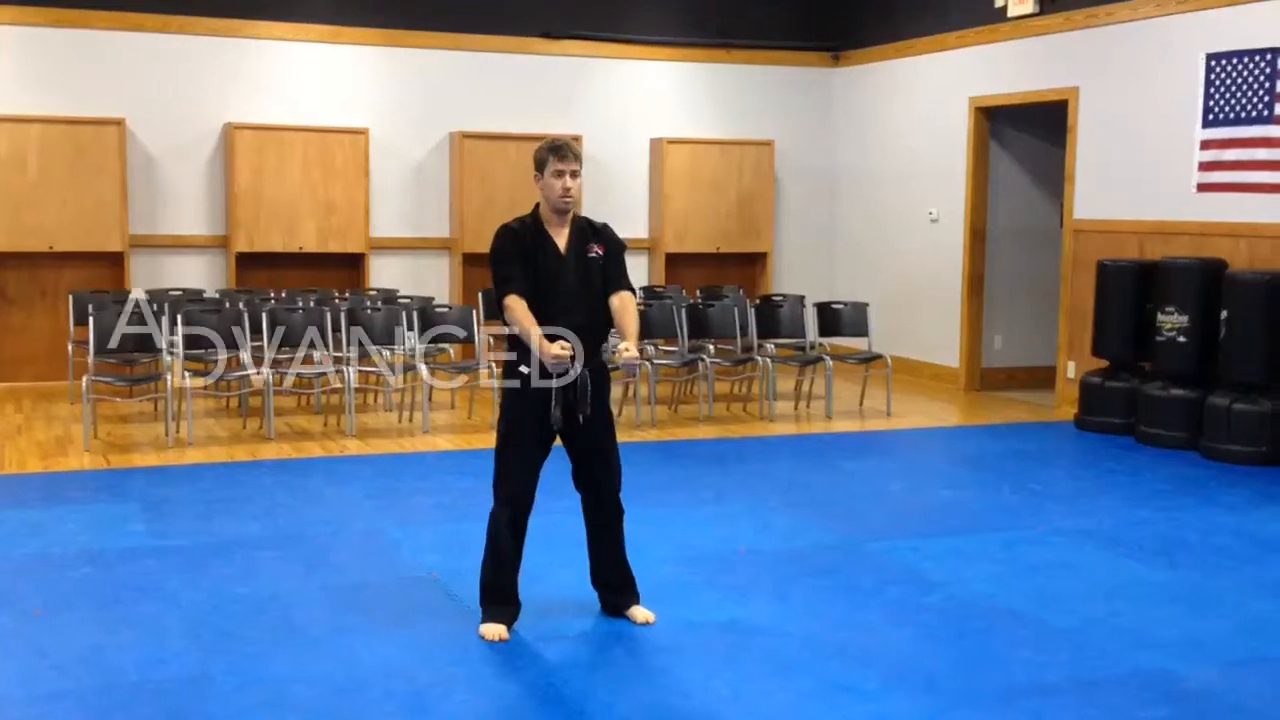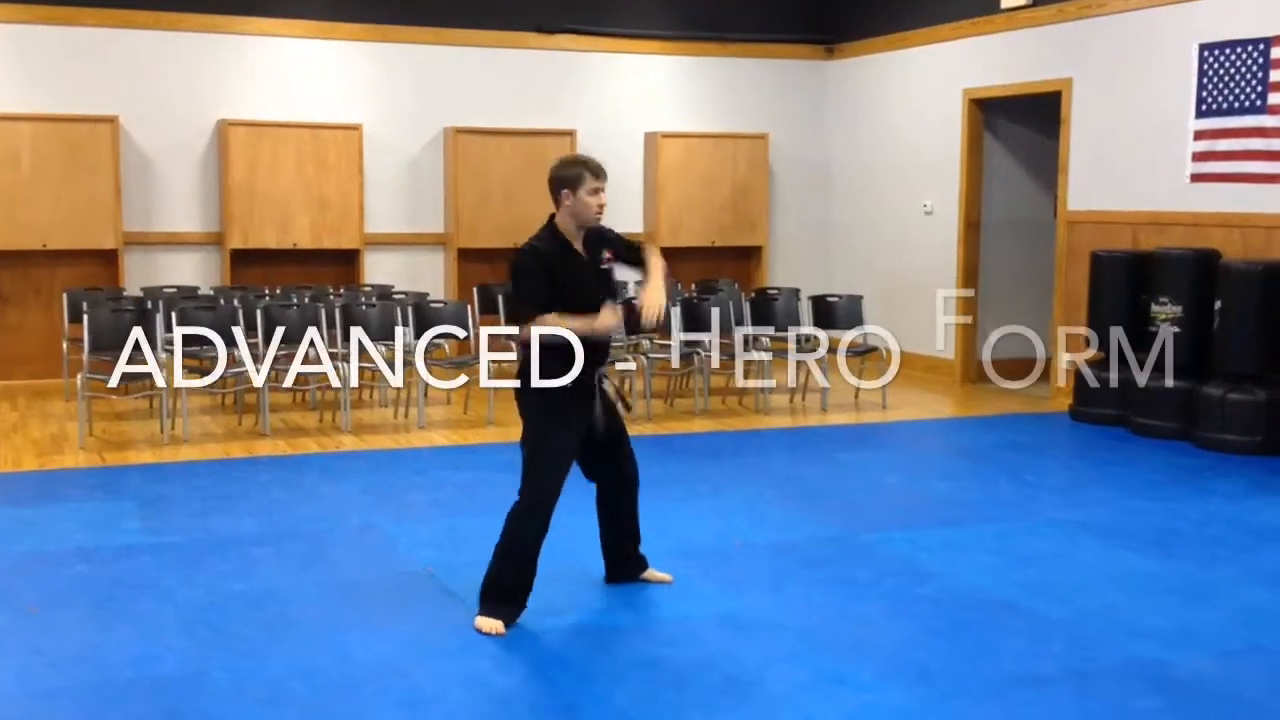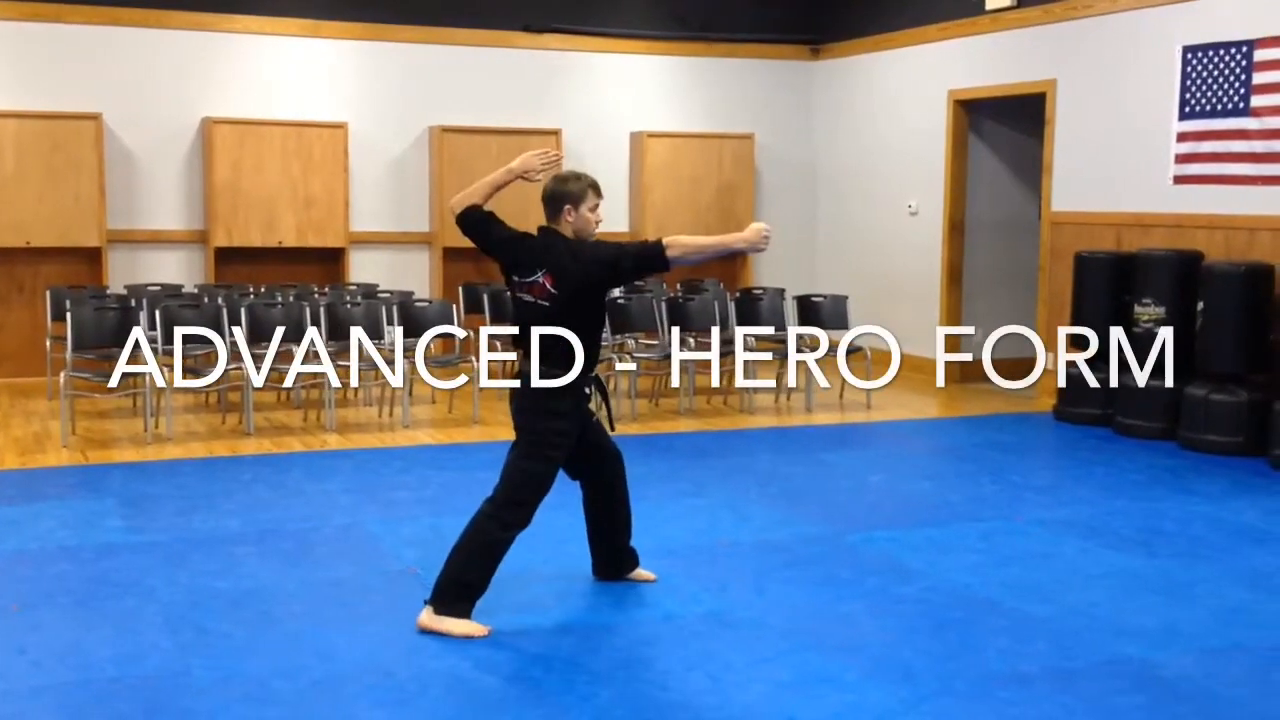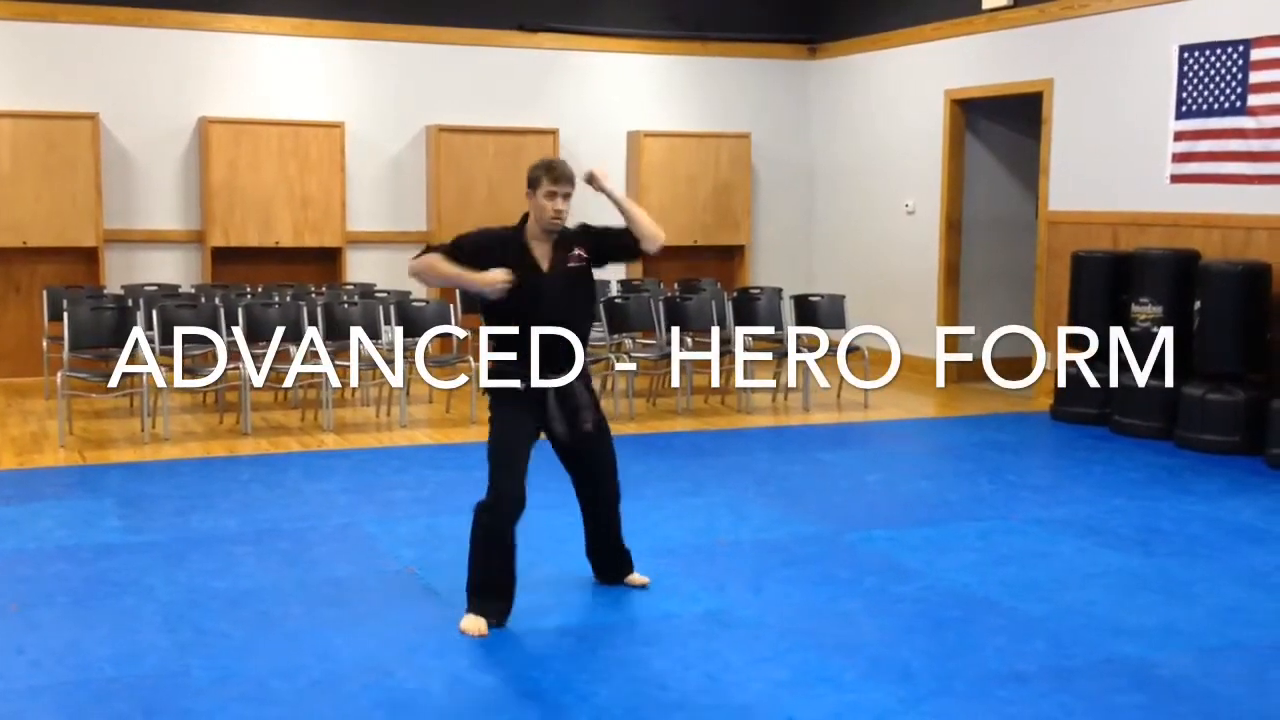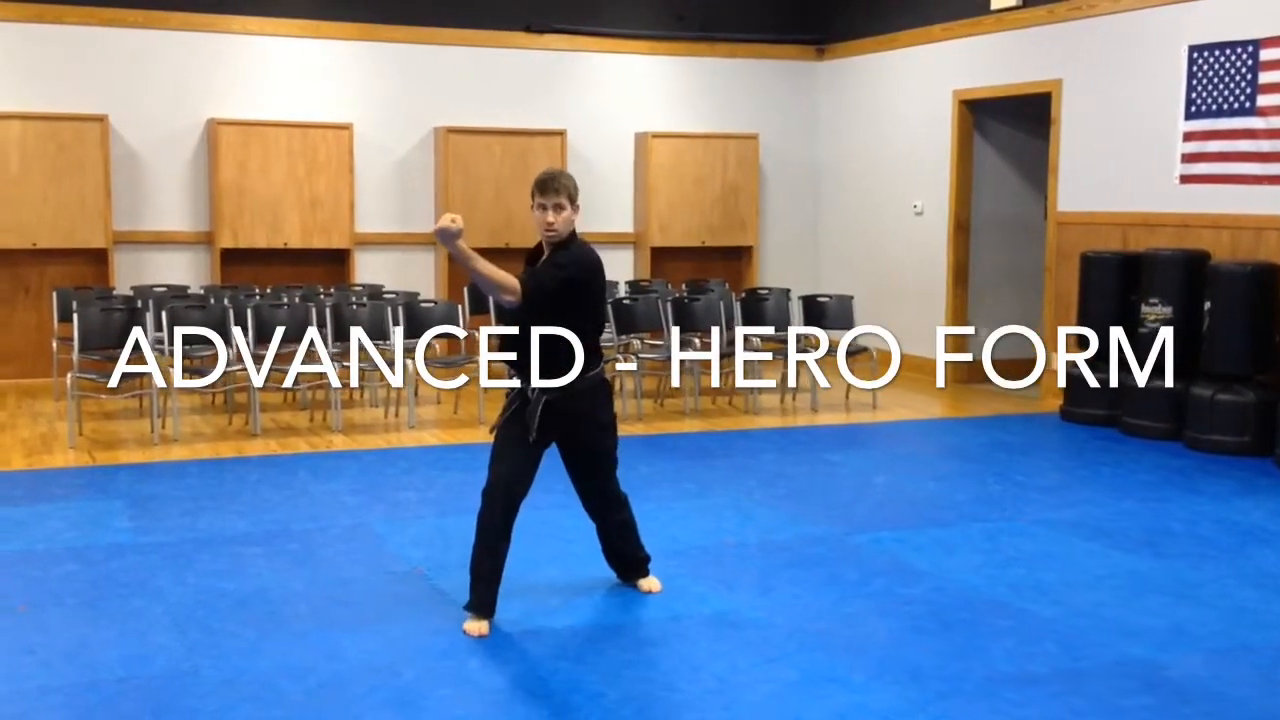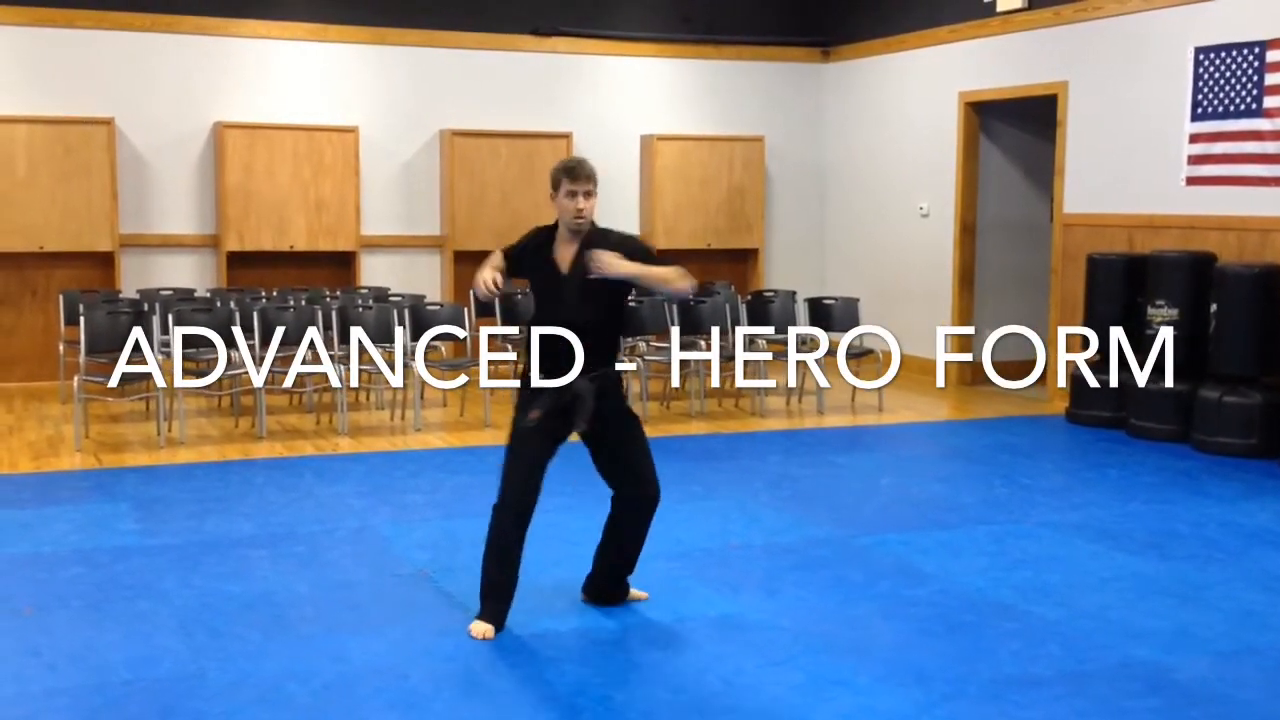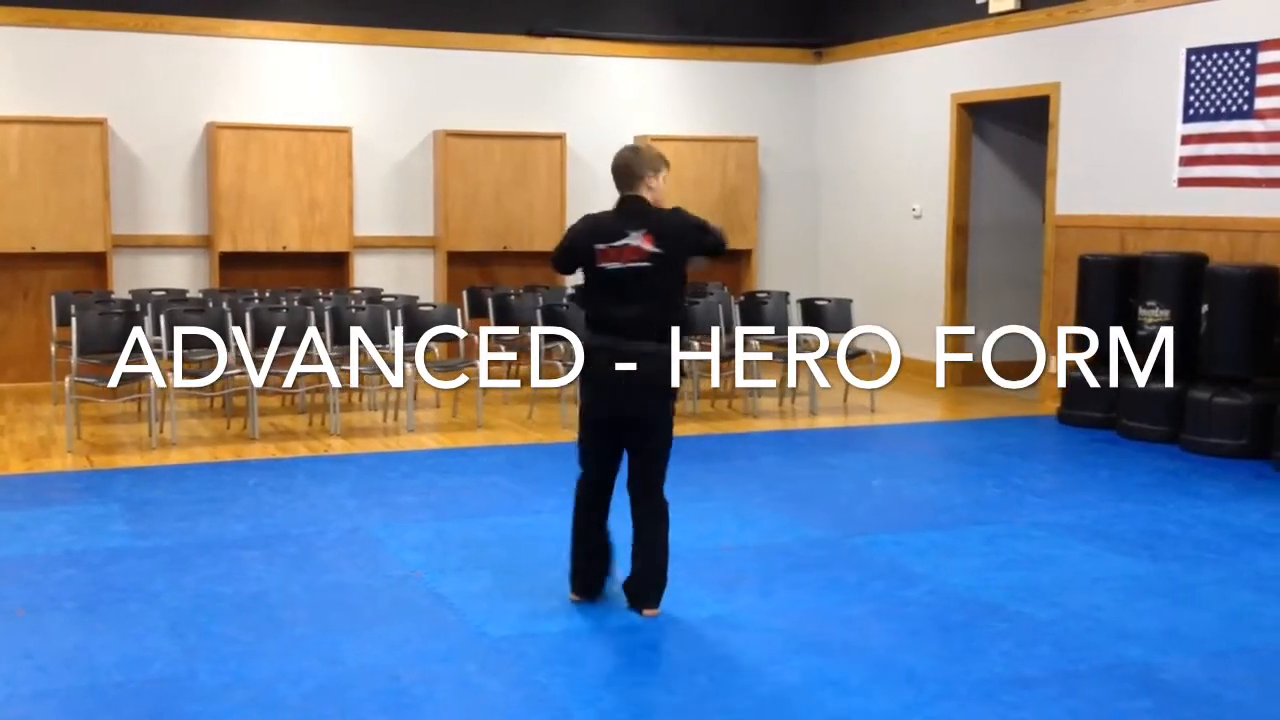
dt=0.7s
person 1, frame 1
left shoulder: (601, 238)
right shoulder: (513, 237)
left elbow: (620, 295)
right elbow: (513, 302)
left wrist: (630, 342)
right wrist: (542, 345)
left hip: (588, 379)
right hip: (529, 380)
left knee: (603, 491)
right knee: (513, 496)
left ankle: (619, 596)
right ankle: (498, 608)
person 1, frame 2
left shoulder: (598, 239)
right shoulder: (538, 254)
left elbow: (650, 255)
right elbow: (532, 326)
left wrist: (655, 297)
right wrist: (594, 327)
left hip: (582, 387)
right hip: (550, 391)
left knee: (620, 472)
right knee: (539, 495)
left ankle: (626, 564)
right ankle: (496, 604)
person 1, frame 3
left shoulder: (519, 250)
right shoulder: (588, 261)
left elbow: (462, 208)
right elbow: (668, 251)
left wrist: (513, 170)
right wrist: (740, 241)
left hip: (551, 390)
right hip: (552, 397)
left knee: (605, 467)
right knee: (512, 502)
left ankle: (614, 562)
right ankle: (443, 606)
person 1, frame 4
left shoulder: (583, 242)
right shoulder: (493, 243)
left elbow: (653, 241)
right elbow: (422, 264)
left wrist: (609, 192)
right wrist: (473, 279)
left hip: (572, 388)
right hip: (515, 389)
left knee: (600, 481)
right knee: (505, 499)
left ankle: (614, 566)
right ankle: (484, 604)
person 1, frame 5
left shoulder: (579, 263)
right shoulder: (543, 254)
left elbow: (512, 293)
left wrist: (455, 246)
left hip: (580, 396)
right hip: (530, 395)
left knee: (601, 492)
right knee: (499, 496)
left ankle: (634, 567)
right ankle: (481, 606)
person 1, frame 6
left shoulder: (617, 245)
right shoulder: (538, 242)
left elbow: (681, 283)
right elbow: (503, 257)
left wrist: (629, 270)
right wrist: (489, 271)
left hip: (601, 388)
right hip: (545, 387)
left knee: (640, 491)
right knee: (516, 498)
left ankle: (606, 585)
right ankle: (491, 611)
person 1, frame 7
left shoulder: (588, 229)
right shoulder: (676, 226)
left elbow: (562, 265)
right elbow: (715, 241)
left hip: (601, 364)
right hip: (652, 368)
left knee: (595, 478)
right knee: (648, 485)
left ankle: (585, 582)
right ankle: (647, 593)
